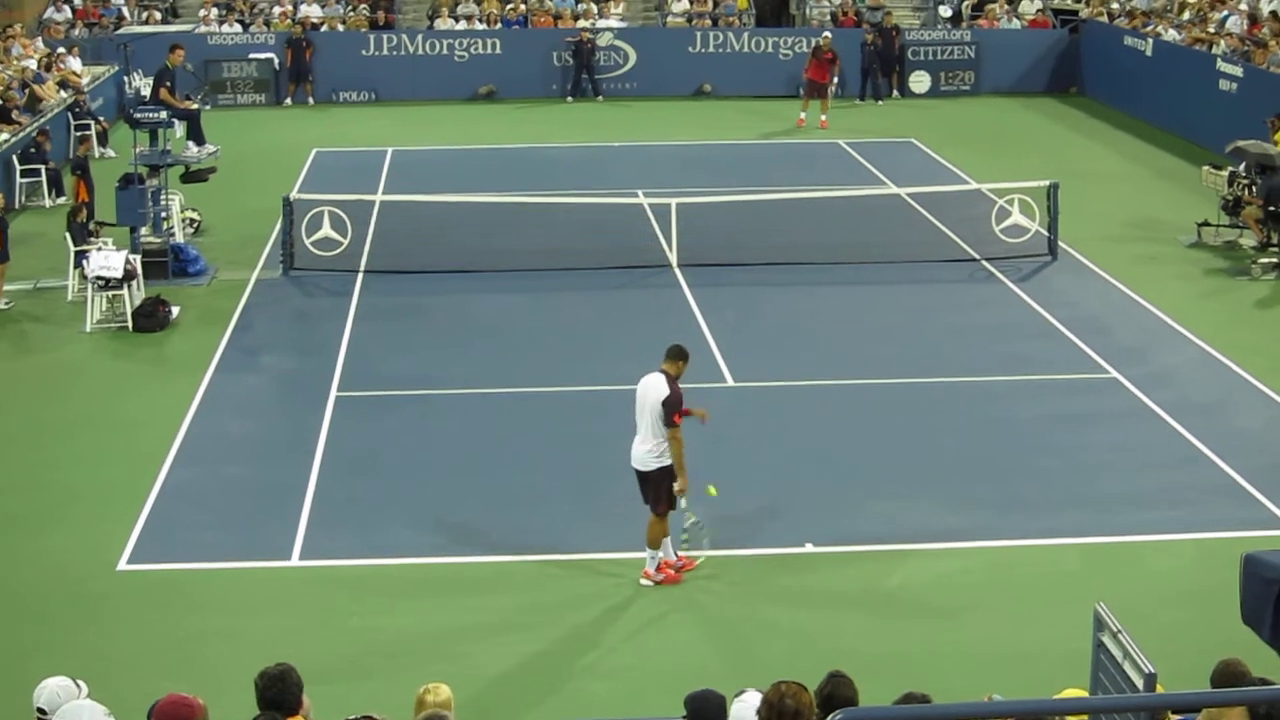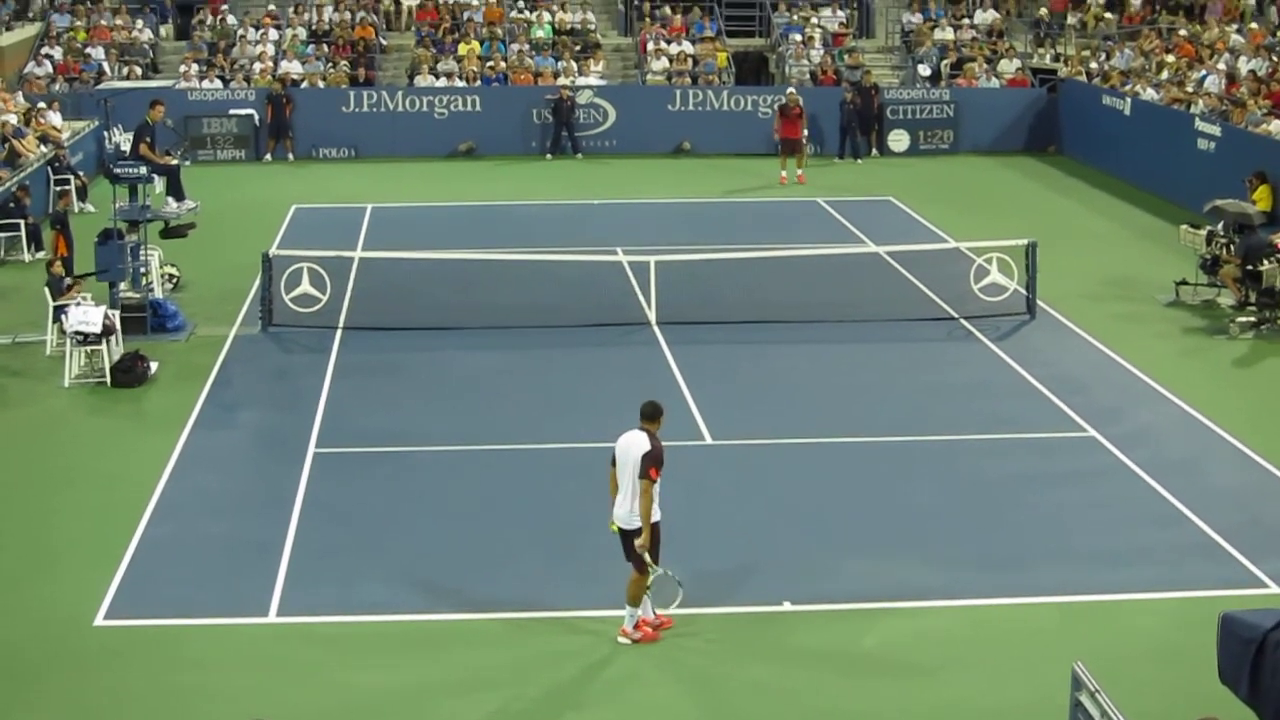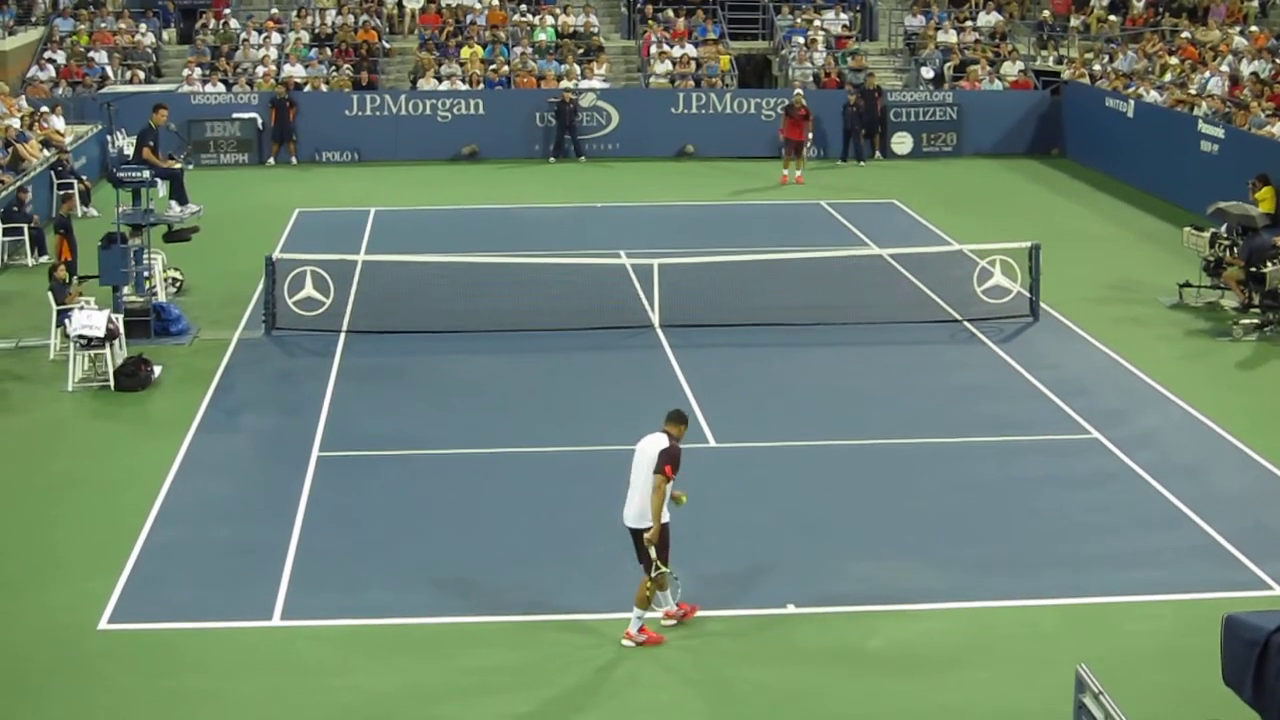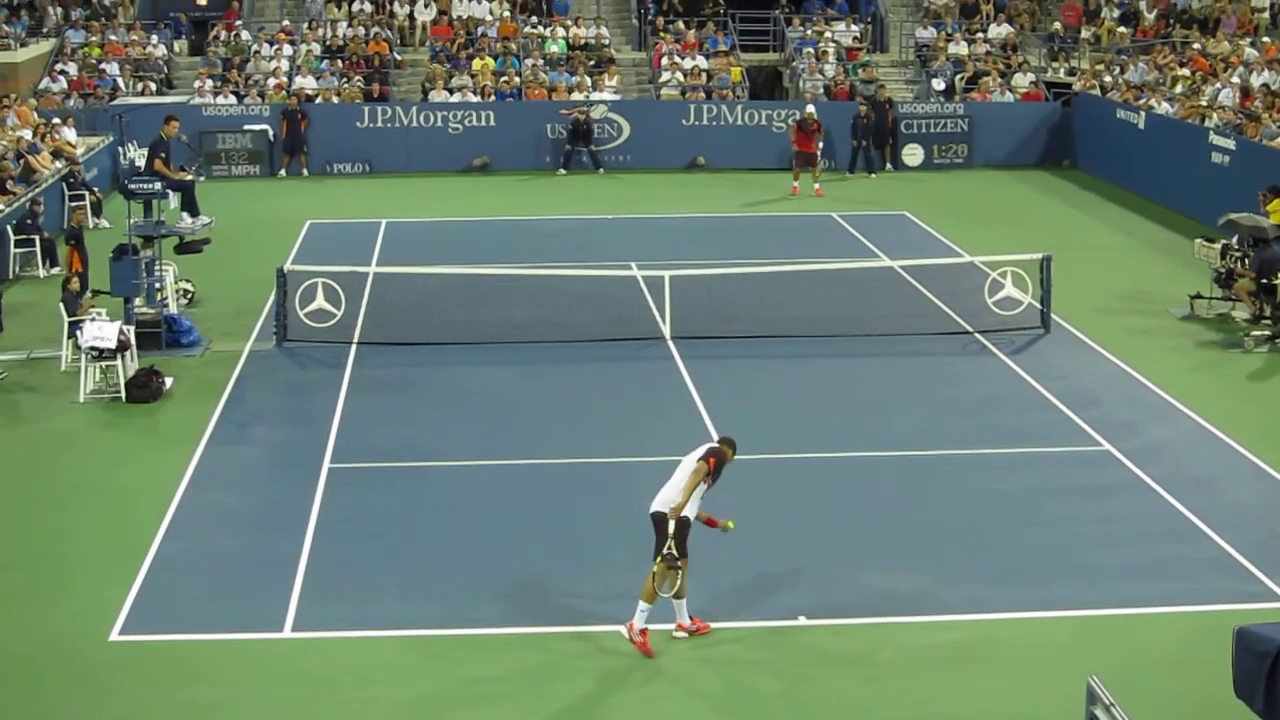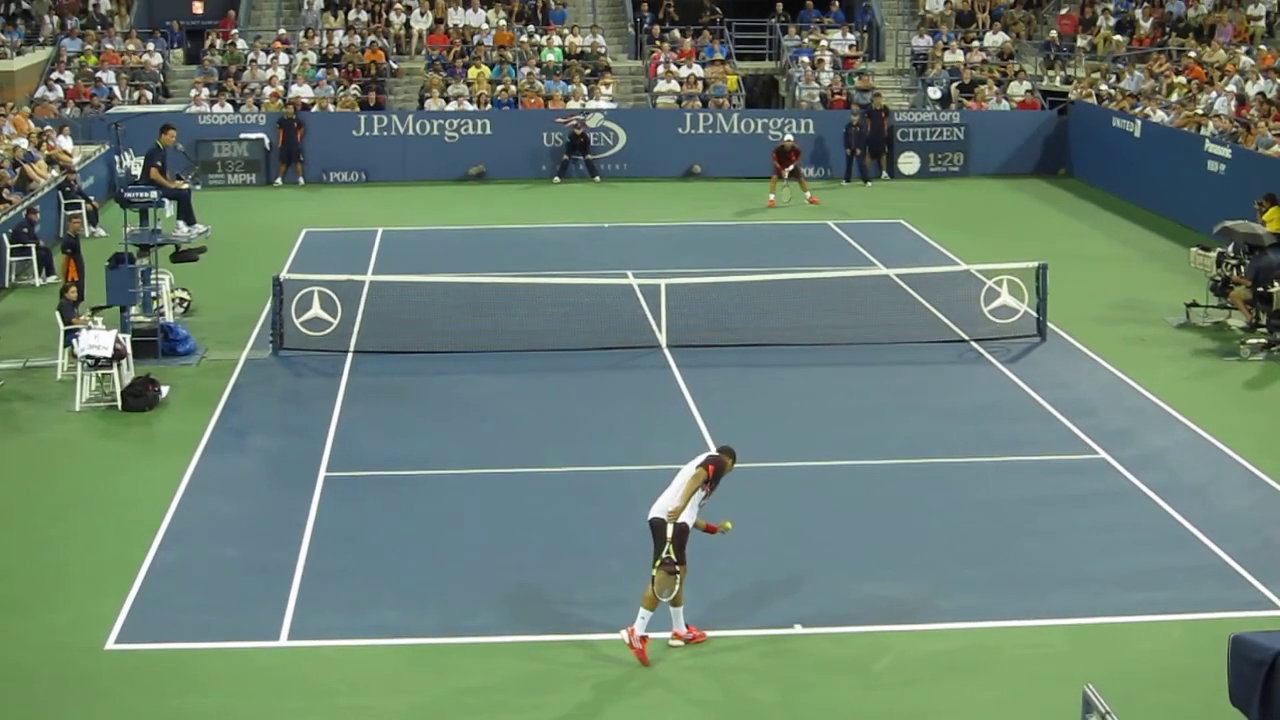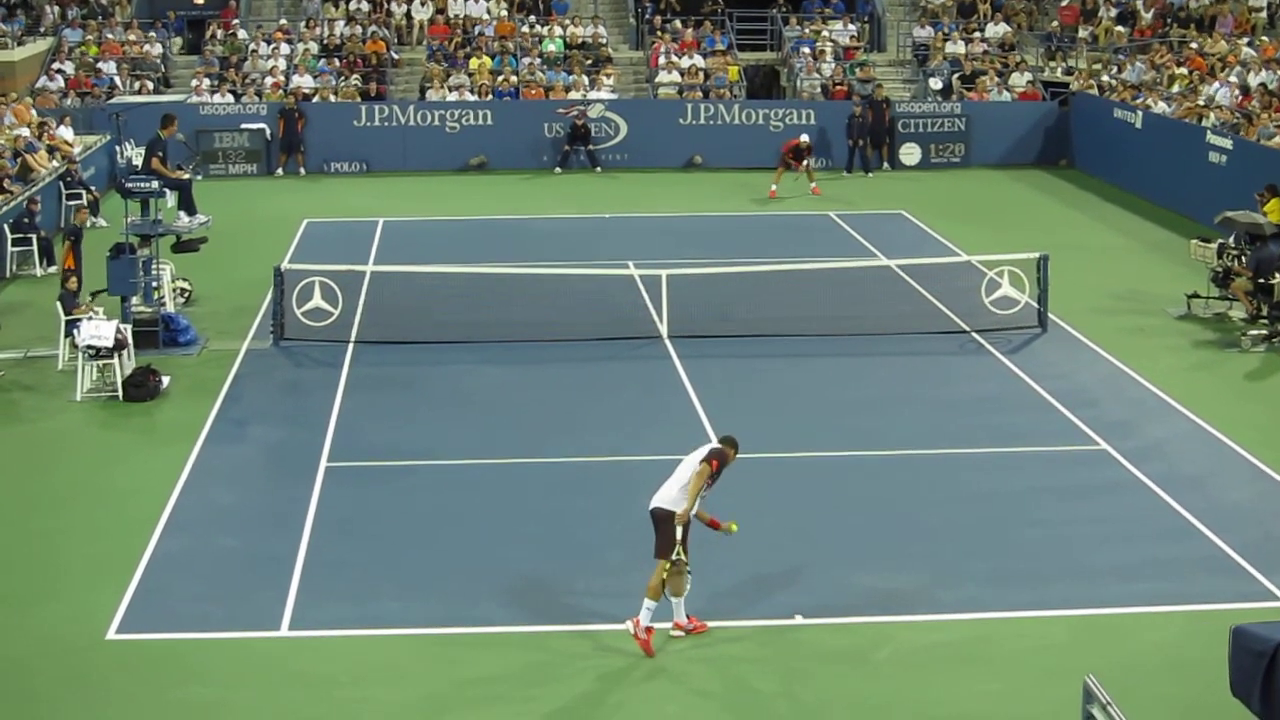
dt=0.7s
person 1, frame 1
left shoulder: (646, 380)
right shoulder: (672, 392)
right elbow: (673, 438)
left wrist: (690, 411)
right wrist: (682, 476)
left hip: (640, 456)
right hip: (658, 462)
left knee: (662, 511)
right knee: (658, 514)
left ankle: (669, 559)
right ankle: (651, 571)
person 1, frame 2
left shoulder: (624, 438)
right shoulder: (653, 448)
left elbow: (613, 477)
right elbow: (646, 491)
left wrist: (615, 510)
right wrist: (646, 532)
left hip: (622, 515)
right hip: (641, 519)
left knee: (642, 569)
right knee: (641, 571)
left ankle: (646, 616)
right ankle: (629, 628)
person 1, frame 3
left shoulder: (647, 440)
right shoulder: (671, 448)
right elbow: (658, 486)
left wrist: (671, 495)
right wrist: (655, 526)
left hip: (633, 515)
right hip: (648, 520)
left knee: (658, 566)
right knee: (653, 574)
left ankle: (671, 610)
right ankle: (634, 631)
person 1, frame 4
left shoulder: (702, 453)
right shoulder: (717, 452)
left elbow: (695, 503)
right elbow: (698, 472)
left wrist: (716, 523)
right wrist: (683, 502)
left hip: (666, 510)
right hip: (672, 512)
left knee: (679, 565)
left ankle: (684, 622)
right ankle: (637, 626)
person 1, frame 5
left shoulder: (704, 463)
right shoulder: (716, 461)
left elbow: (691, 516)
right elbow: (697, 477)
left wrist: (715, 529)
right wrist: (681, 505)
left hip: (664, 516)
right hip: (671, 518)
left knee: (678, 573)
left ankle: (680, 631)
right ankle: (636, 632)
person 1, frame 6
left shoulder: (704, 454)
right shoulder: (719, 453)
left elbow: (694, 509)
right elbow: (700, 475)
left wrist: (720, 526)
right wrist: (687, 508)
left hip: (661, 506)
right hip: (672, 509)
right knee: (666, 565)
left ankle: (680, 621)
right ankle: (641, 623)
